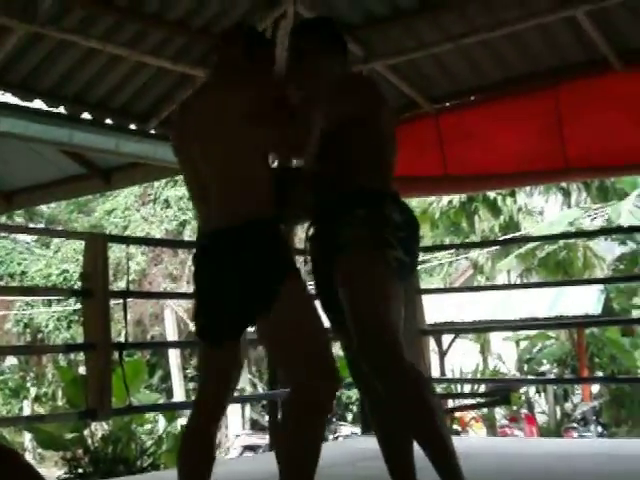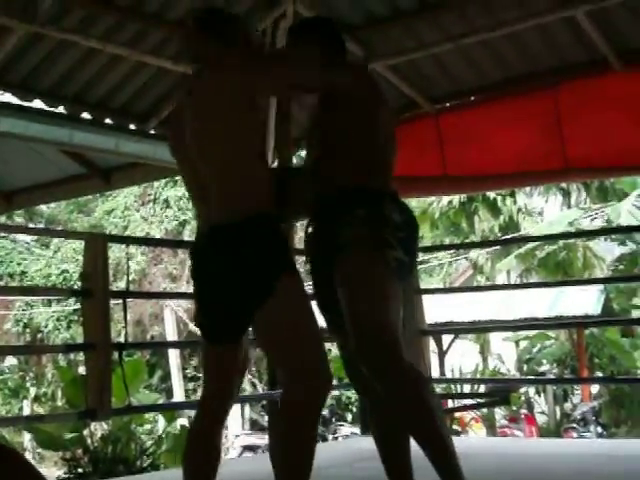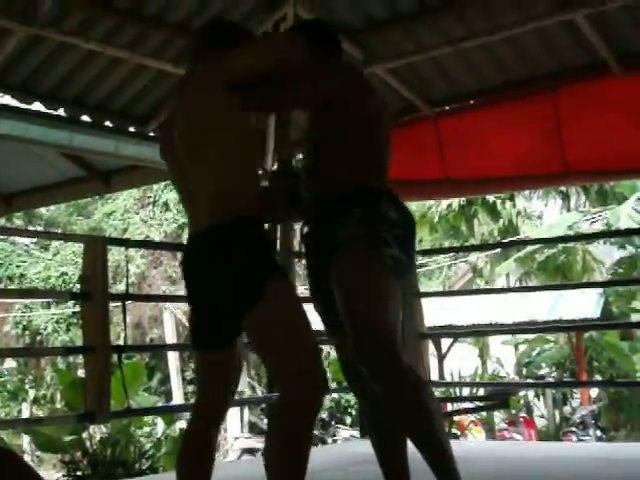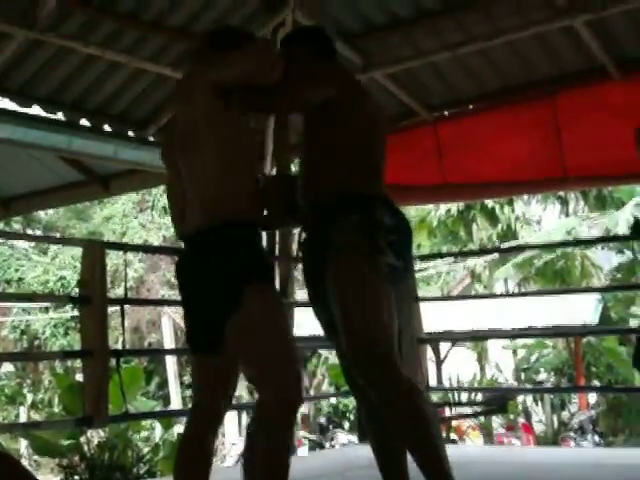
dt=0.1s
person 1, frame 1
left shoulder: (185, 116)
right shoulder: (244, 88)
right elbow: (291, 142)
left hip: (211, 258)
right hip: (250, 249)
left knee: (211, 398)
right knee: (318, 379)
person 1, frame 2
left shoulder: (179, 116)
right shoulder: (226, 73)
right elbow: (293, 72)
left hip: (210, 253)
right hip: (249, 243)
left knee: (218, 396)
right knee: (309, 379)
person 1, frame 3
left shoulder: (173, 126)
right shoulder: (204, 77)
right elbow: (274, 50)
left hip: (204, 258)
right hip: (239, 248)
left knee: (211, 401)
right knee: (304, 383)
person 1, frame 4
left shoulder: (177, 133)
right shoulder: (199, 80)
right elbow: (265, 59)
left hip: (197, 260)
right hip: (229, 252)
left knee: (209, 405)
right knee: (282, 391)
person 2, frame 1
left shoulder: (352, 85)
right shoulder: (341, 112)
left elbow: (309, 113)
left hip: (367, 229)
right hip: (341, 238)
left knee: (381, 358)
right knee: (368, 375)
person 2, frame 2
left shoulder: (351, 78)
right shoulder: (343, 110)
left hip: (366, 229)
right hip: (337, 240)
left knee: (380, 358)
right knee: (365, 375)
person 2, frame 3
left shoulder: (341, 76)
right shoulder: (337, 115)
left elbow: (269, 96)
left wrist: (232, 83)
left hip: (363, 229)
right hip: (339, 238)
left knee: (379, 360)
right knee: (364, 378)
person 2, frame 4
left shoulder: (334, 80)
right shoulder: (332, 122)
left elbow: (262, 99)
left hip: (359, 235)
right hip: (338, 243)
left knee: (376, 368)
right knee: (366, 384)
